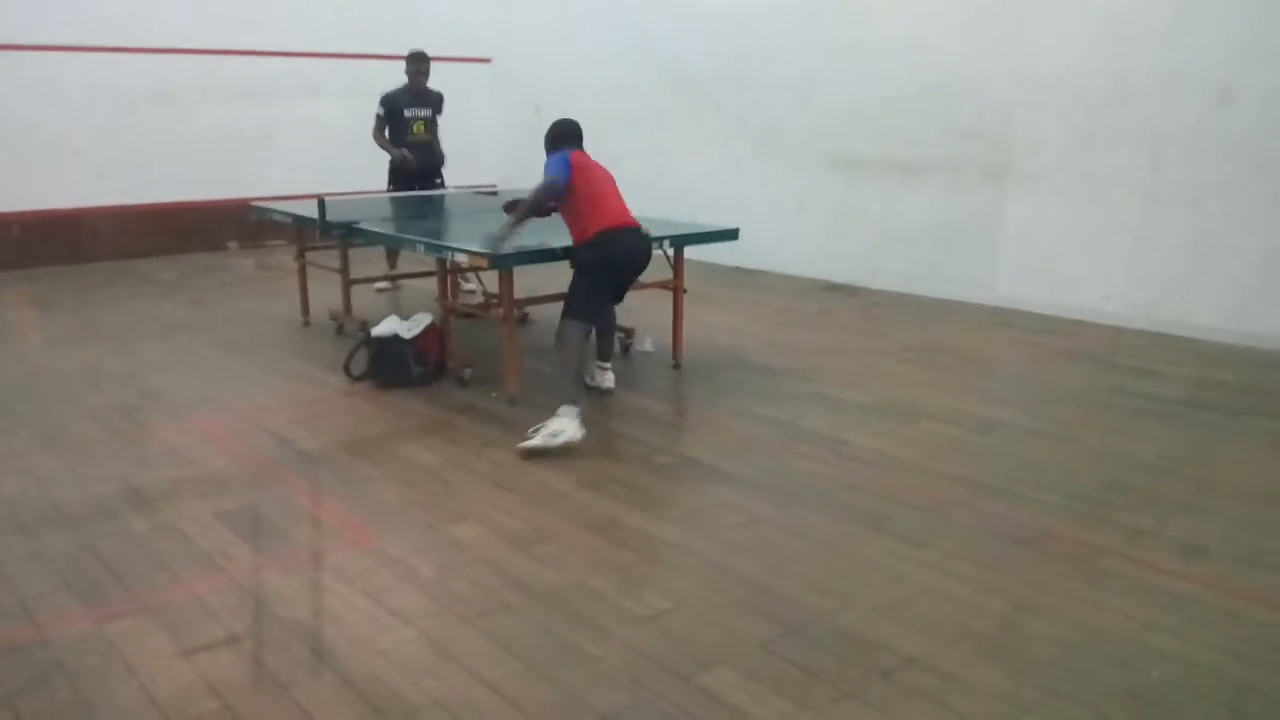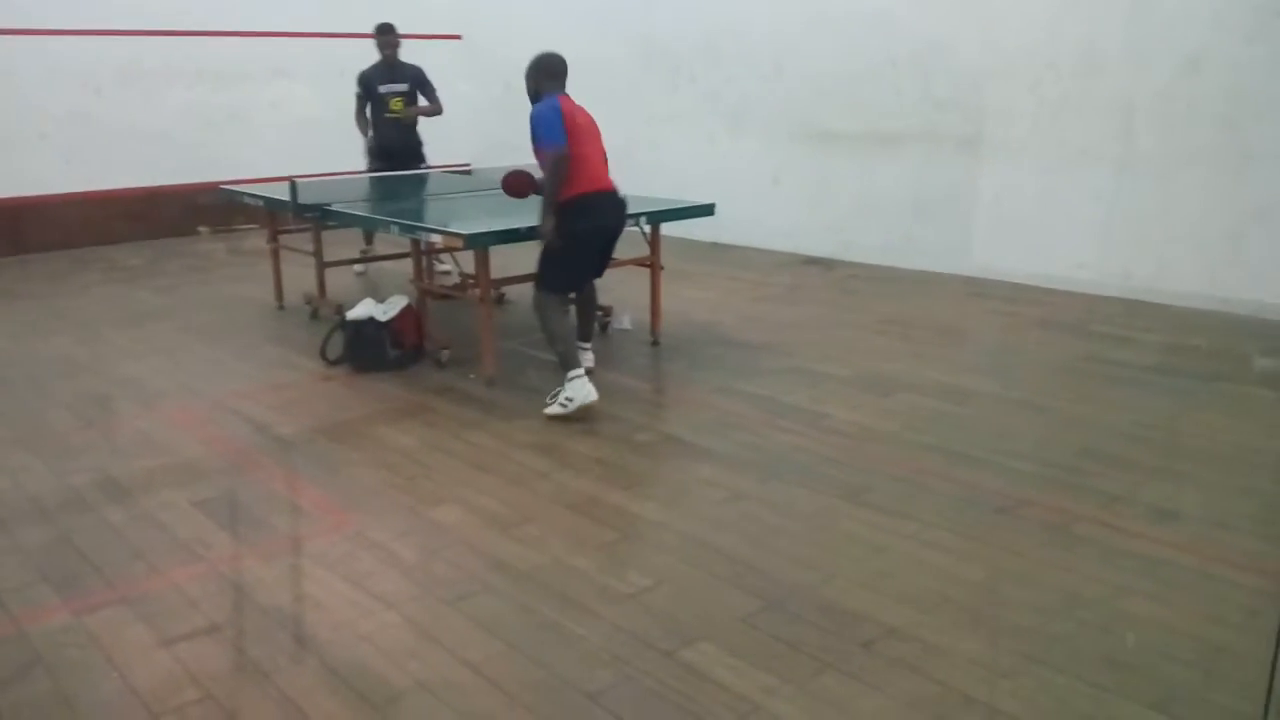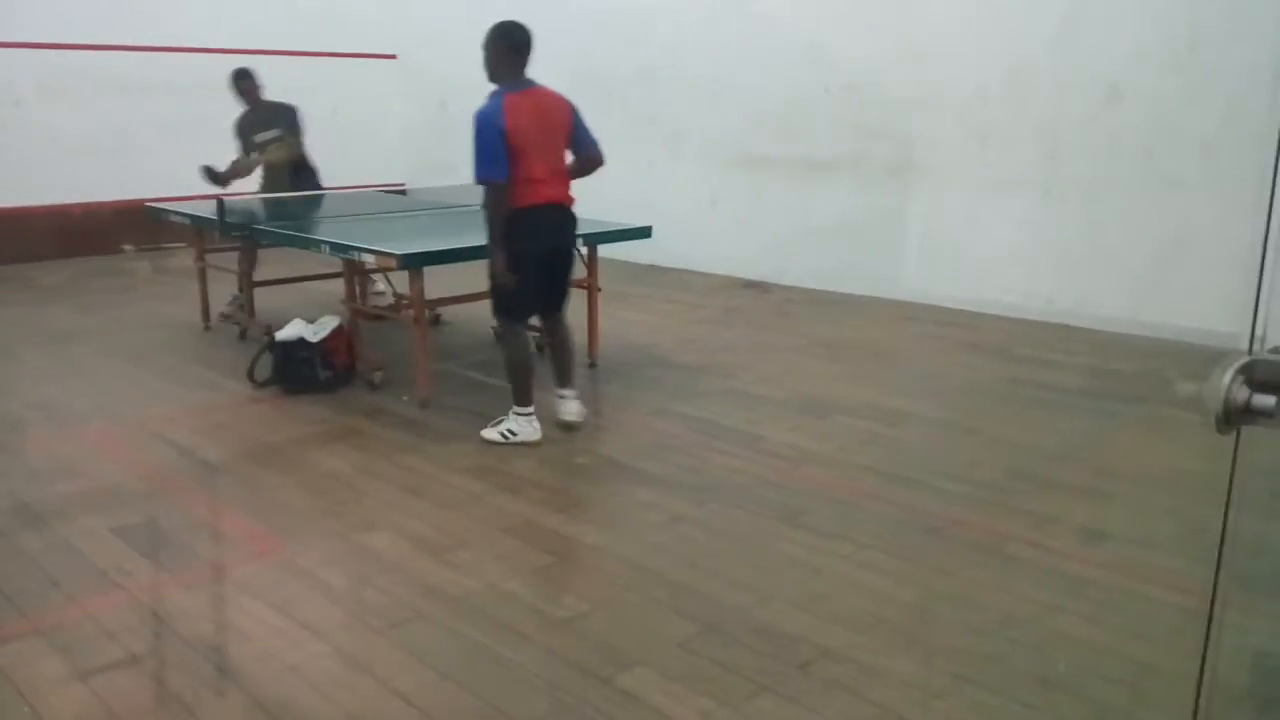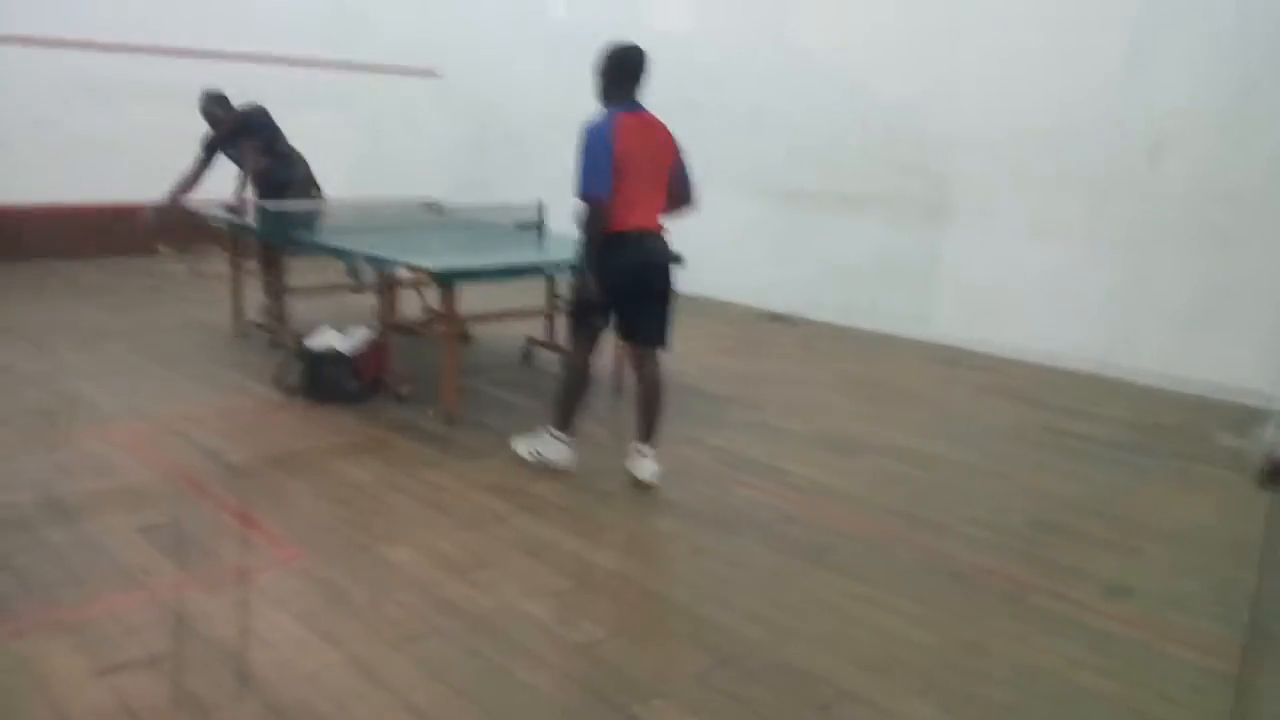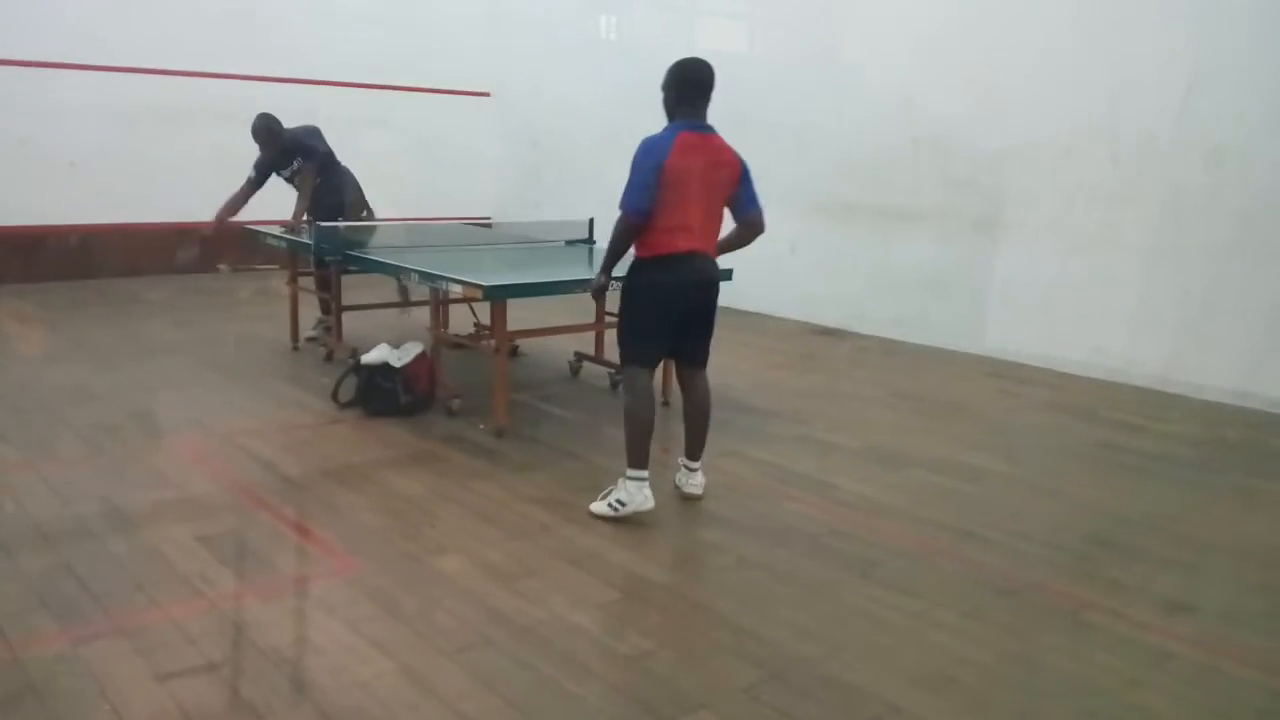
dt=0.5s
person 1, frame 1
left shoulder: (561, 161)
right shoulder: (597, 168)
left elbow: (550, 188)
left wrist: (513, 222)
right wrist: (541, 208)
left hip: (604, 246)
right hip: (637, 242)
left knee: (572, 329)
right knee: (602, 301)
left ankle: (567, 417)
right ankle: (603, 370)
person 1, frame 2
left shoulder: (545, 111)
right shoulder: (580, 113)
left elbow: (558, 159)
left wrist: (548, 211)
right wrist: (550, 186)
left hip: (580, 211)
right hip: (611, 206)
left knee: (549, 298)
right knee: (583, 281)
left ankle: (577, 381)
right ankle: (583, 350)
person 1, frame 3
left shoulder: (492, 115)
right shoulder: (559, 104)
left elbow: (496, 189)
right elbow: (593, 158)
left wrist: (496, 249)
left hip: (522, 226)
right hip: (559, 220)
left knee: (513, 324)
right knee: (553, 315)
left ankle: (524, 418)
right ankle: (568, 398)
person 1, frame 4
left shoulder: (602, 132)
right shoulder: (663, 134)
left elbow: (597, 205)
right elbow: (683, 196)
left wrist: (588, 266)
left hip: (615, 250)
right hip: (651, 251)
left knee: (582, 346)
right knee: (646, 355)
left ankle: (558, 440)
right ankle: (644, 455)
person 1, frame 5
left shoulder: (656, 148)
right shoulder: (729, 157)
left elbow: (631, 219)
right elbow: (753, 224)
left wrist: (605, 270)
left hip: (657, 274)
right hip: (701, 274)
left knee: (638, 375)
right knee: (693, 373)
left ankle: (636, 485)
right ankle: (692, 471)
person 2, frame 1
left shoulder: (436, 98)
right shoulder: (391, 99)
right elbow: (377, 132)
left wrist: (439, 148)
right wrist: (393, 151)
left hip: (430, 170)
right hip: (402, 170)
right ankle: (391, 274)
person 2, frame 2
left shoulder: (414, 73)
right shoulder: (367, 77)
left elbow: (438, 107)
right elbow: (360, 113)
left wrist: (417, 111)
right wrist: (368, 137)
left hip: (410, 149)
right hip: (381, 150)
right ankle: (366, 252)
person 2, frame 3
left shoulder: (284, 113)
right shoulder: (243, 123)
left elbow: (291, 152)
right elbow: (246, 159)
left wrist: (253, 163)
right wrist: (229, 173)
left hip: (303, 185)
right hip: (272, 187)
right ankle: (242, 296)
person 2, frame 4
left shoulder: (257, 117)
right shoulder: (216, 139)
left elbow: (252, 160)
right elbow: (195, 174)
left wrist: (240, 195)
right wrist: (171, 200)
left hip: (295, 179)
right hip: (269, 189)
right knee: (268, 247)
left ankle: (353, 272)
right ankle: (275, 304)
person 2, frame 5
left shoulder: (309, 136)
right shoulder: (267, 160)
left elbow: (307, 180)
right elbow: (243, 194)
left wrist: (297, 217)
right wrist: (214, 225)
left hip: (346, 195)
right hip: (320, 206)
right knee: (321, 261)
right ankle: (326, 318)
